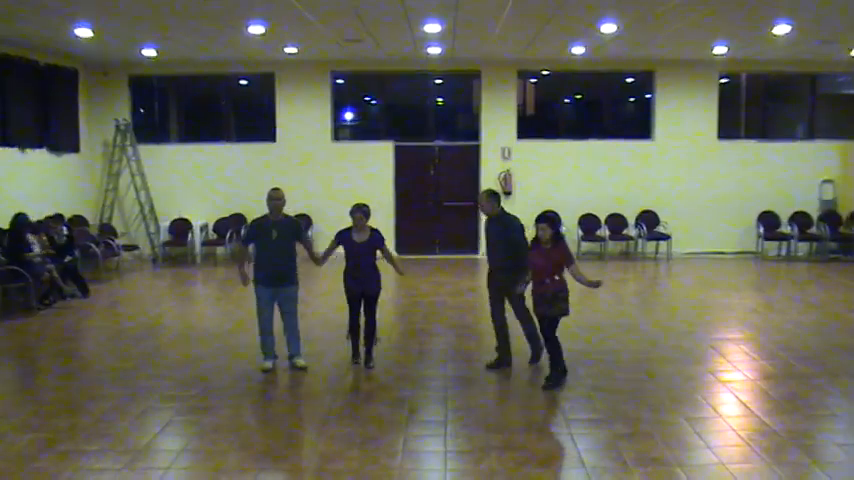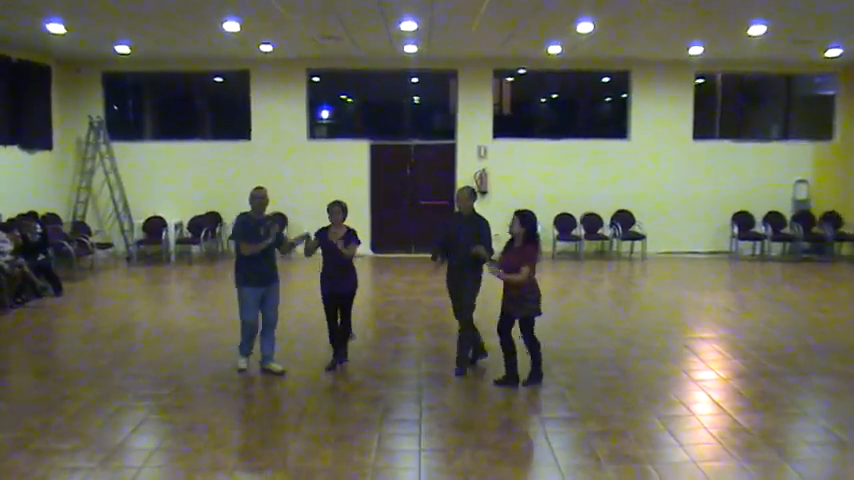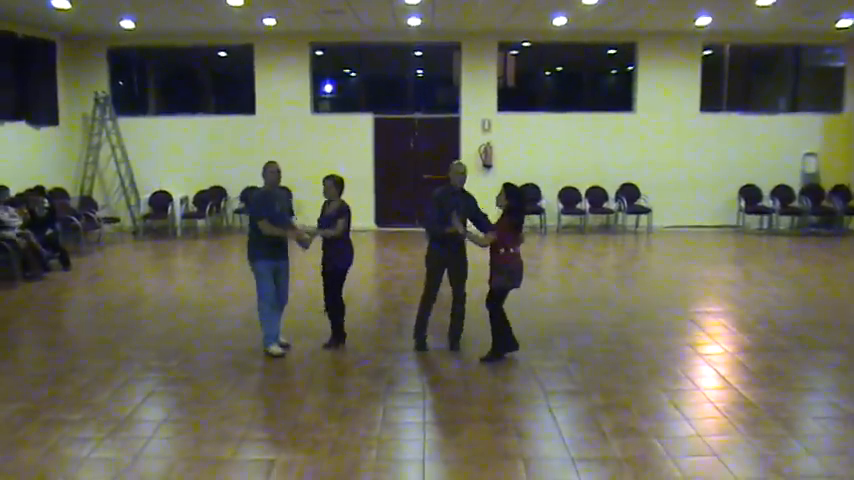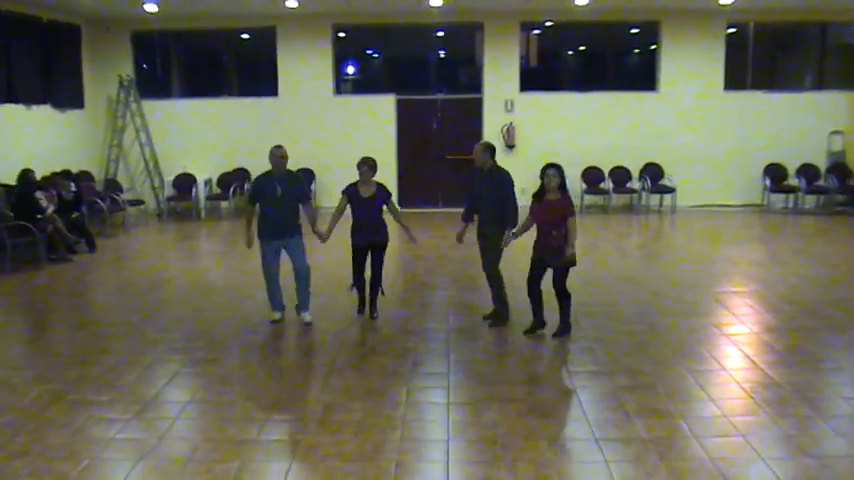
dt=0.7s
person 1, frame 1
left shoulder: (292, 224)
right shoulder: (257, 224)
left elbow: (305, 241)
right elbow: (243, 246)
left wrist: (314, 257)
right wrist: (241, 269)
left hip: (288, 281)
right hip: (263, 282)
left knee: (290, 319)
right knee: (265, 321)
left ankle: (295, 355)
right ankle: (269, 357)
person 1, frame 2
left shoulder: (272, 223)
right shoulder: (242, 223)
left elbow: (283, 249)
right elbow: (246, 250)
left wrist: (297, 241)
right wrist: (267, 240)
left hip: (270, 280)
right hip: (248, 281)
left knee: (270, 321)
right knee: (249, 320)
left ankle: (268, 361)
right ankle: (244, 354)
person 1, frame 3
left shoulder: (283, 196)
right shoulder: (258, 198)
right elbow: (264, 228)
left wrist: (299, 234)
right wrist: (290, 233)
left hip: (281, 255)
right hip: (261, 256)
left knee: (281, 296)
right knee: (267, 297)
left ankle: (273, 335)
right ankle: (270, 342)
person 1, frame 4
left shoulder: (295, 179)
right shoulder: (260, 181)
left elbow: (307, 205)
right elbow: (251, 207)
left wrist: (314, 228)
right wrist: (248, 231)
left hip: (292, 233)
right hip: (268, 235)
left knee: (302, 269)
right knee: (270, 274)
left ankle: (303, 309)
right ankle: (277, 309)
person 2, frame 1
left shoulder: (512, 223)
right shoulder: (489, 222)
left elbow: (523, 252)
left wrist: (523, 279)
left hip: (512, 275)
right hip: (495, 274)
left knee: (521, 313)
right knee: (497, 315)
left ankle: (536, 349)
right ankle: (503, 356)
person 2, frame 2
left shoulder: (480, 223)
right shoulder: (453, 220)
left elbow: (488, 252)
right elbow: (443, 243)
left wrist: (483, 253)
right wrist: (438, 258)
left hip: (471, 274)
right hip: (453, 273)
left knee: (465, 316)
right knee: (460, 315)
left ankle: (462, 361)
right ankle: (478, 349)
person 2, frame 3
left shoulder: (468, 199)
right shoulder: (438, 196)
left elbow: (481, 221)
right elbow: (431, 225)
right wrist: (448, 230)
left hip: (458, 250)
right hip: (437, 249)
left knee: (459, 294)
right knee: (430, 293)
left ankle: (454, 336)
right ankle: (420, 336)
person 2, frame 4
left shoulder: (503, 176)
right shoulder: (479, 175)
left elbow: (511, 205)
right elbow: (472, 201)
left wrist: (509, 229)
right wrist: (464, 225)
left hip: (497, 228)
right hip: (483, 227)
left knee: (490, 268)
right knee: (489, 268)
left ankle: (502, 312)
right ankle: (500, 308)
person 3, frame 1
left shoulder: (561, 249)
right shoulder: (534, 246)
left elbow: (576, 274)
left wrist: (591, 283)
left hip: (555, 296)
right hip: (539, 294)
left knee: (549, 334)
right knee: (547, 334)
left ankle: (557, 374)
right ankle: (558, 371)
person 3, frame 2
left shoulder: (530, 248)
right shoulder: (511, 244)
left elbow: (522, 277)
right elbow: (500, 265)
left wrist: (502, 275)
left hip: (526, 296)
right hip: (511, 295)
left knee: (527, 335)
right knee: (503, 331)
left ankle: (536, 372)
right ankle: (511, 374)
person 3, frame 3
left shoulder: (507, 220)
right shoulder: (511, 218)
left elbow: (485, 240)
right elbow: (520, 240)
left wrist: (462, 230)
left hip: (507, 268)
right hip: (504, 267)
left knee: (493, 306)
right knee: (495, 305)
left ankle: (497, 350)
right ankle: (509, 341)
person 3, frame 4
left shoulder: (565, 201)
right shoulder: (538, 200)
left elbow: (572, 227)
right elbow: (529, 222)
left wrist: (571, 246)
right wrist: (513, 235)
left hip: (560, 248)
right hip: (542, 247)
left knee: (559, 286)
right knee: (533, 283)
left ankle: (565, 324)
right ankle: (538, 321)
person 4, frame 1
left shoulder: (375, 235)
right shoulder: (344, 234)
left elbow: (386, 253)
right elbow: (330, 250)
left wrist: (397, 267)
right wrist: (321, 261)
left hip: (371, 281)
right hip: (352, 281)
left knee: (370, 318)
right knee: (354, 317)
left ankle: (369, 355)
right ankle: (355, 351)
person 4, frame 2
left shoulder: (350, 234)
right shoulder: (322, 233)
left elbow: (351, 255)
right elbow: (308, 253)
left wrist: (340, 246)
right wrist: (307, 243)
left hip: (347, 280)
right hip: (328, 281)
left knee: (345, 318)
right knee: (331, 319)
left ankle: (343, 349)
right ankle: (336, 355)
person 4, frame 3
left shoulder: (343, 208)
right shoulder: (326, 206)
left elbow: (337, 231)
right elbow: (322, 228)
left wrist: (317, 233)
left hip: (342, 255)
right hip: (328, 255)
left knee: (335, 293)
right knee: (329, 293)
left ankle: (339, 336)
right ankle: (337, 331)
person 4, frame 4
left shoulder: (381, 190)
right shoulder: (351, 190)
left elbow: (394, 211)
right elbow: (339, 211)
left wrist: (407, 230)
right wrist: (329, 231)
left hip: (379, 235)
right hip: (359, 236)
left knee: (376, 271)
right knee: (357, 271)
left ankle: (373, 305)
right ankle: (361, 300)
